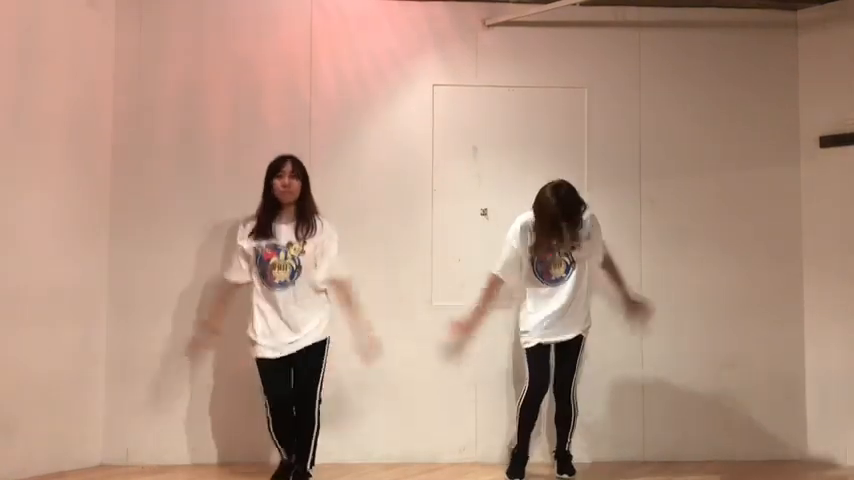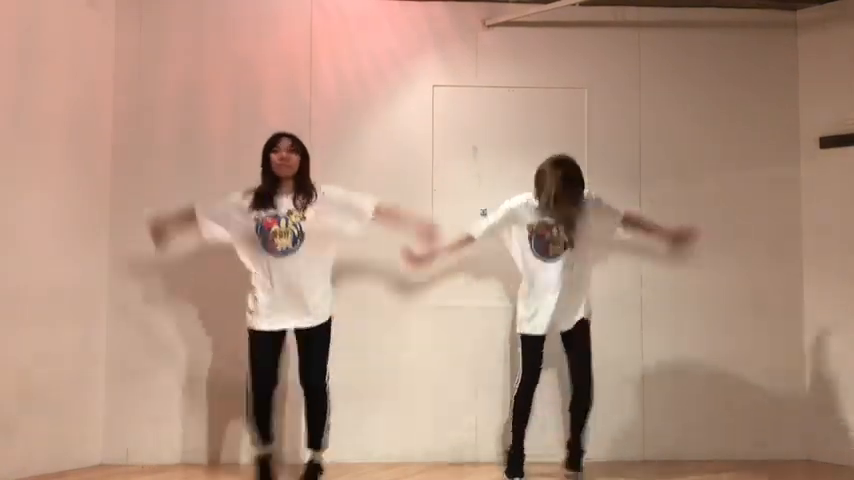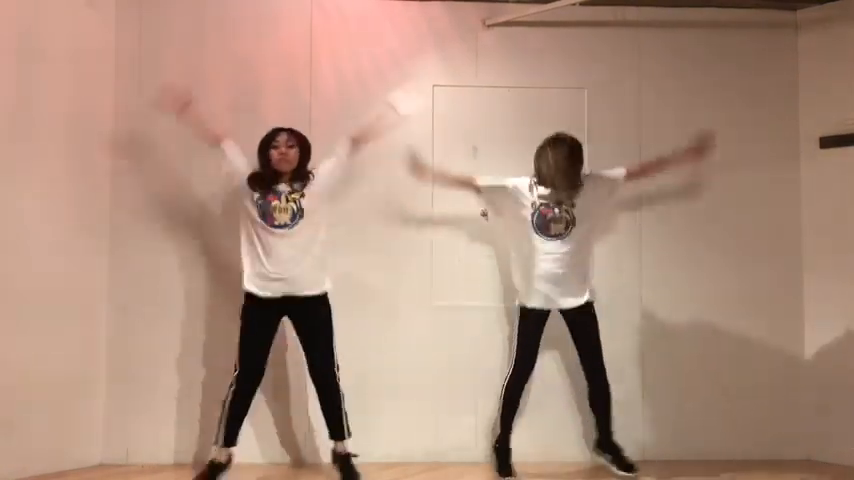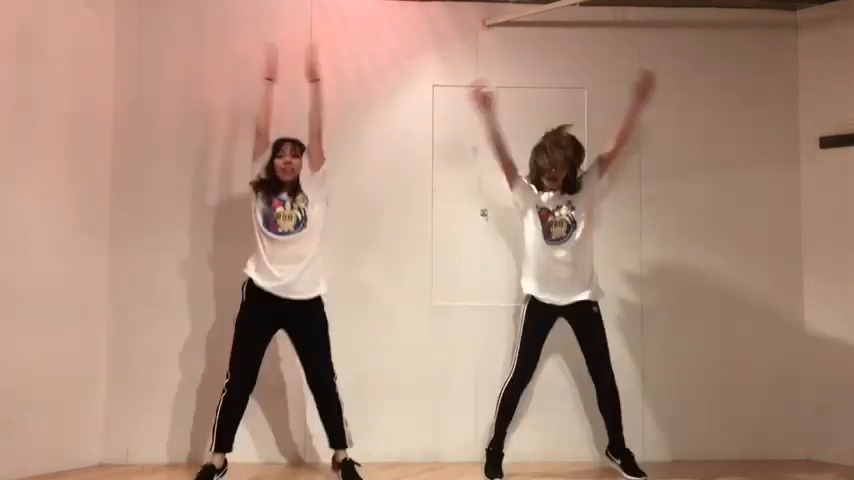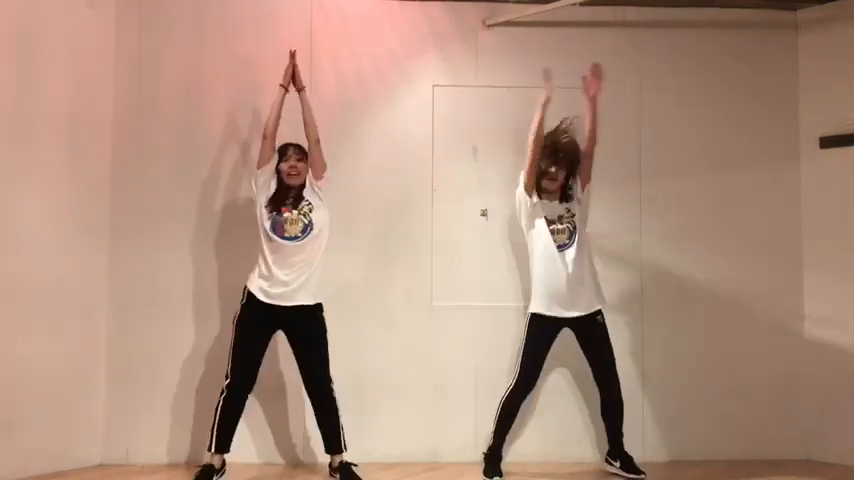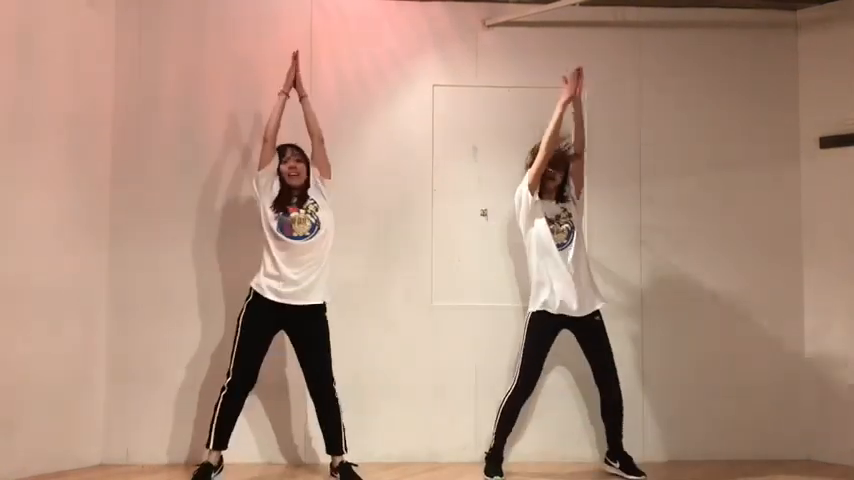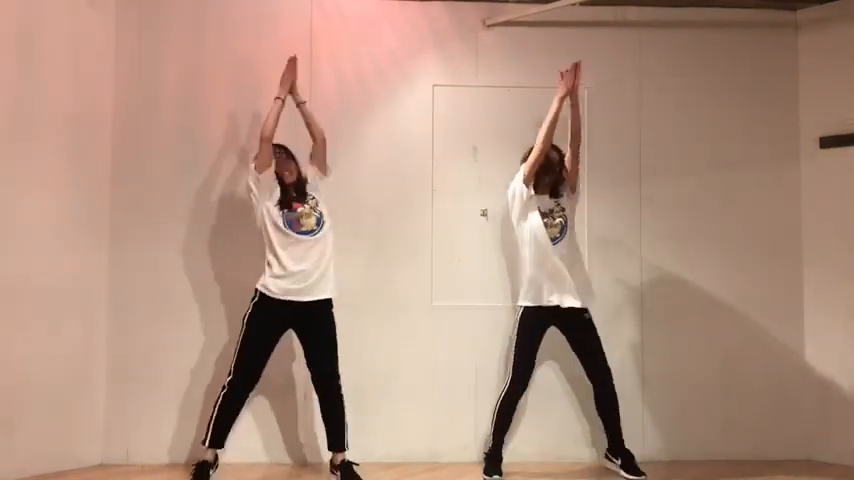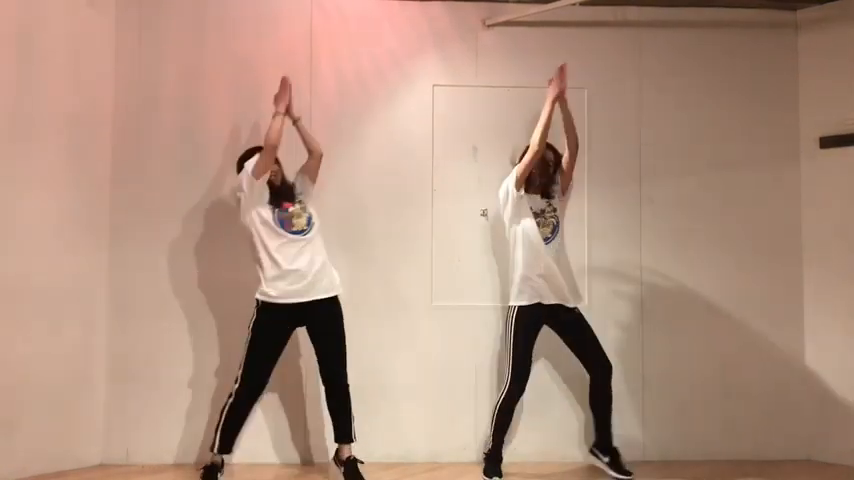
dt=0.1s
person 1, frame 1
left shoulder: (320, 228)
right shoulder: (251, 230)
left elbow: (338, 281)
right elbow: (234, 280)
left wrist: (362, 326)
right wrist: (213, 321)
left hip: (310, 332)
right hip: (267, 334)
left knee: (307, 403)
right knee: (278, 402)
person 1, frame 2
left shoulder: (322, 200)
right shoulder: (251, 202)
left elbow: (370, 208)
right elbow: (206, 214)
left wrist: (415, 223)
right wrist: (168, 223)
left hip: (313, 309)
right hip: (266, 311)
left knee: (313, 384)
right knee: (262, 386)
right ankle: (264, 451)
person 1, frame 3
left shoulder: (317, 180)
right shoulder: (253, 183)
left elbow: (355, 141)
right elbow: (218, 138)
left wrist: (389, 114)
right wrist: (186, 109)
left hip: (309, 290)
right hip: (261, 290)
left knee: (325, 370)
right knee: (247, 372)
person 1, frame 4
left shoulder: (313, 188)
right shoulder: (262, 189)
left elbow: (316, 134)
right elbow: (261, 133)
left wrist: (315, 82)
right wrist: (269, 81)
left hip: (305, 299)
right hip: (260, 295)
left knee: (323, 380)
right knee: (239, 381)
person 1, frame 5
left shoulder: (316, 195)
right shoulder: (267, 194)
left elbow: (313, 140)
right elbow: (268, 136)
left wrist: (302, 89)
right wrist: (282, 89)
left hip: (305, 305)
right hip: (261, 301)
left knee: (320, 385)
right knee: (238, 383)
person 1, frame 6
left shoulder: (318, 191)
right shoulder: (268, 191)
left elbow: (318, 140)
right elbow: (270, 138)
left wrist: (302, 92)
right wrist: (284, 89)
left hip: (309, 304)
right hip: (266, 299)
left knee: (322, 385)
right knee: (239, 380)
person 1, frame 7
left shoulder: (314, 187)
right shoulder: (265, 192)
left elbow: (320, 139)
right elbow: (265, 139)
left wrist: (298, 99)
right wrist: (281, 94)
left hip: (317, 300)
right hip: (273, 297)
left knee: (328, 382)
right knee: (241, 379)
person 1, frame 8
left shoulder: (298, 191)
right shoulder: (249, 190)
left elbow: (317, 154)
right elbow: (271, 147)
left wrist: (292, 114)
right wrist: (280, 109)
left hip: (323, 295)
right hip: (277, 300)
left knee: (336, 376)
right knee: (250, 383)
person 2, frame 1
left shoulder: (587, 223)
right shoulder: (523, 228)
left elbow: (602, 259)
right elbow: (500, 276)
left wrist: (627, 295)
right wrist: (473, 319)
left hip: (573, 321)
right hip: (535, 322)
left knee: (564, 390)
right knee: (537, 385)
left ankle: (563, 454)
right ankle: (520, 453)
person 2, frame 2
left shoulder: (588, 206)
right shoulder: (520, 208)
left elbow: (623, 219)
right elbow: (478, 232)
left wrist: (666, 233)
right wrist: (432, 253)
left hip: (575, 310)
right hip: (534, 310)
left knee: (583, 383)
right knee: (528, 381)
left ankle: (575, 449)
right ankle: (515, 452)
person 2, frame 3
left shoulder: (591, 186)
right shoulder: (520, 189)
left elbow: (634, 173)
right elbow: (477, 185)
left wrist: (683, 156)
right wrist: (433, 175)
left hip: (577, 293)
right hip: (534, 294)
left knee: (596, 369)
right knee: (521, 368)
left ankle: (606, 444)
right ankle: (503, 444)
person 2, frame 4
left shoulder: (584, 187)
right shoulder: (527, 195)
left elbow: (613, 150)
right elbow: (505, 160)
left wrist: (637, 105)
right wrist: (488, 115)
left hip: (582, 295)
right hip: (541, 296)
left knee: (603, 375)
right knee: (521, 375)
person 2, frame 5
left shoulder: (577, 197)
right shoulder: (529, 203)
left elbow: (588, 150)
right elbow: (530, 155)
left wrist: (592, 101)
right wrist: (543, 103)
left hip: (586, 305)
right hip: (546, 307)
left knee: (609, 381)
right knee: (523, 383)
person 2, frame 6
left shoulder: (572, 201)
right shoulder: (526, 202)
left elbow: (579, 153)
right elbow: (543, 155)
left wrist: (576, 102)
right wrist: (562, 103)
left hip: (584, 304)
right hip: (546, 305)
left knee: (609, 380)
right knee: (524, 384)
person 2, frame 7
left shoulder: (565, 197)
right shoulder: (520, 196)
left elbow: (574, 152)
right elbow: (538, 149)
left wrist: (574, 96)
right wrist: (559, 97)
left hip: (572, 300)
right hip: (535, 301)
left knee: (602, 376)
right knee: (518, 381)
person 2, frame 8
left shoulder: (556, 194)
right shoulder: (512, 195)
left elbow: (573, 150)
right elbow: (534, 152)
left wrist: (562, 101)
right wrist: (549, 106)
left hip: (562, 295)
right hip: (528, 298)
left knee: (600, 367)
right knee: (516, 381)
